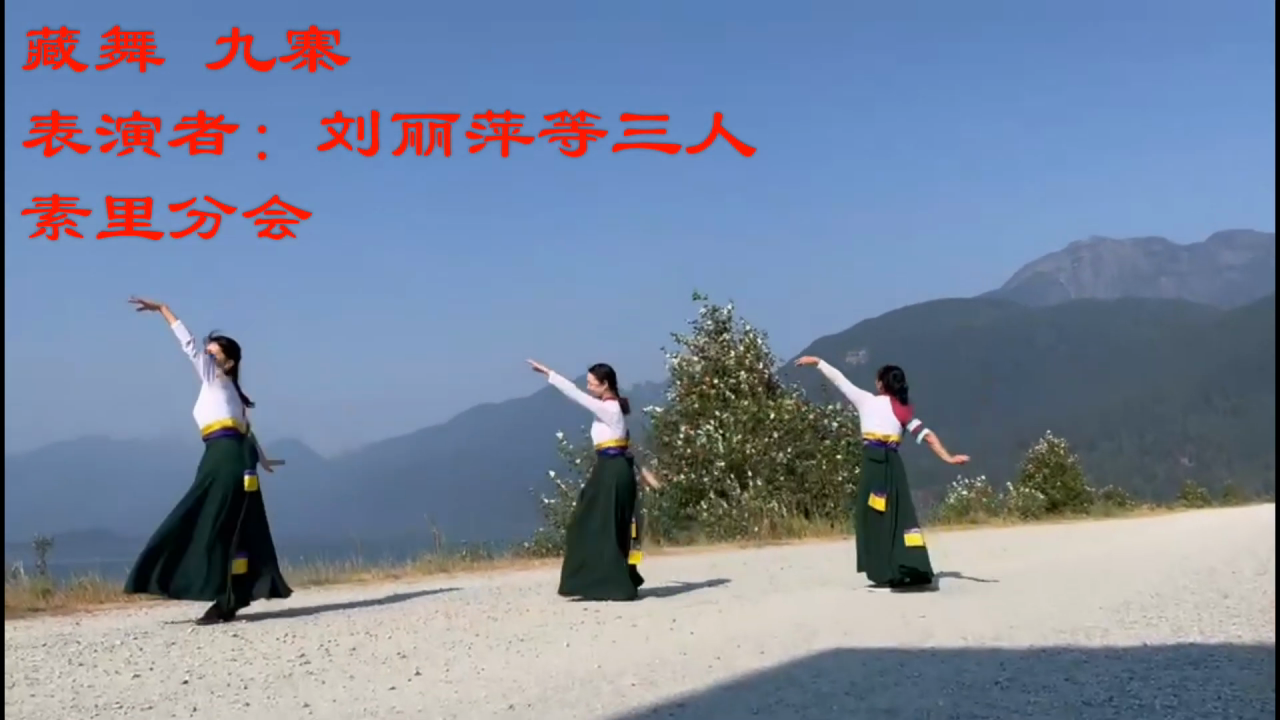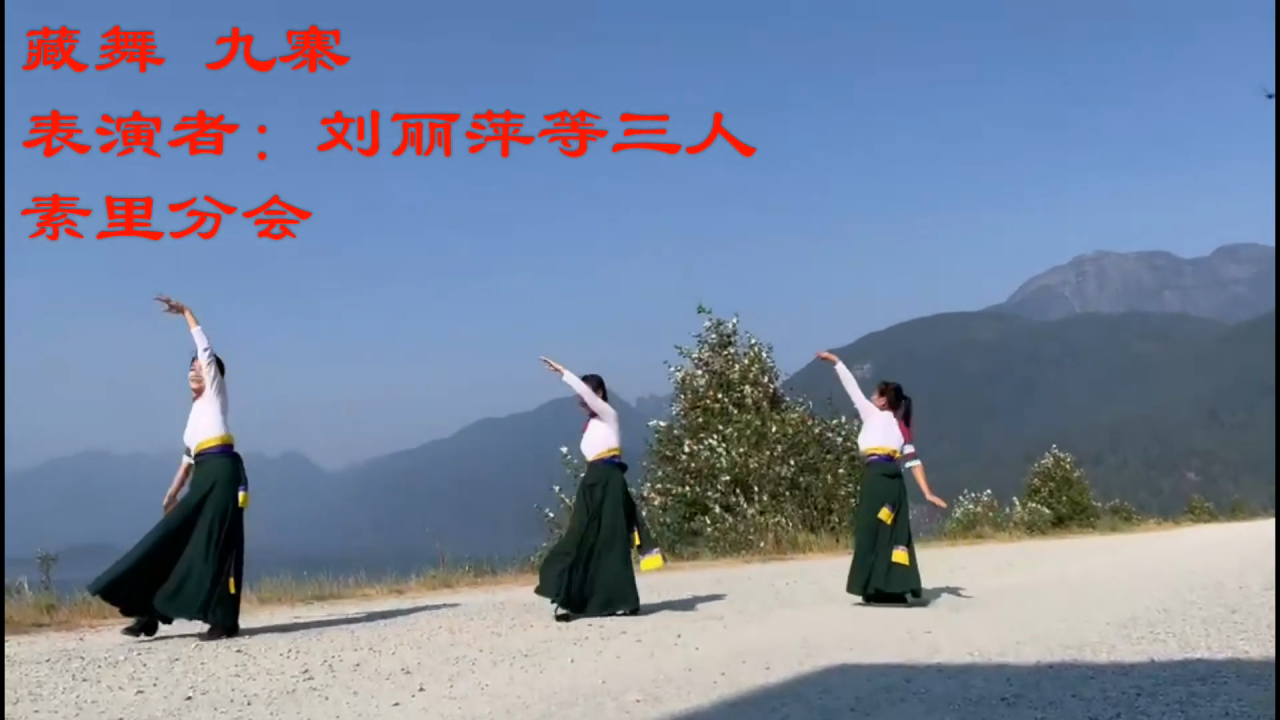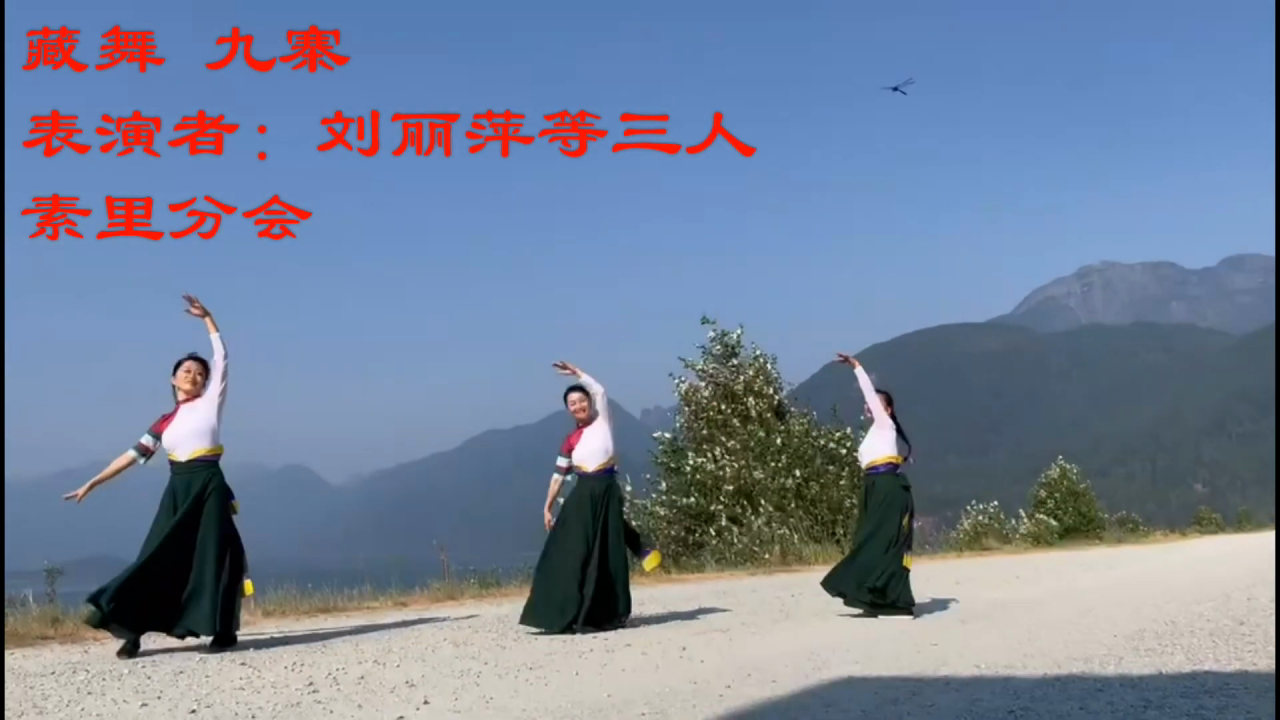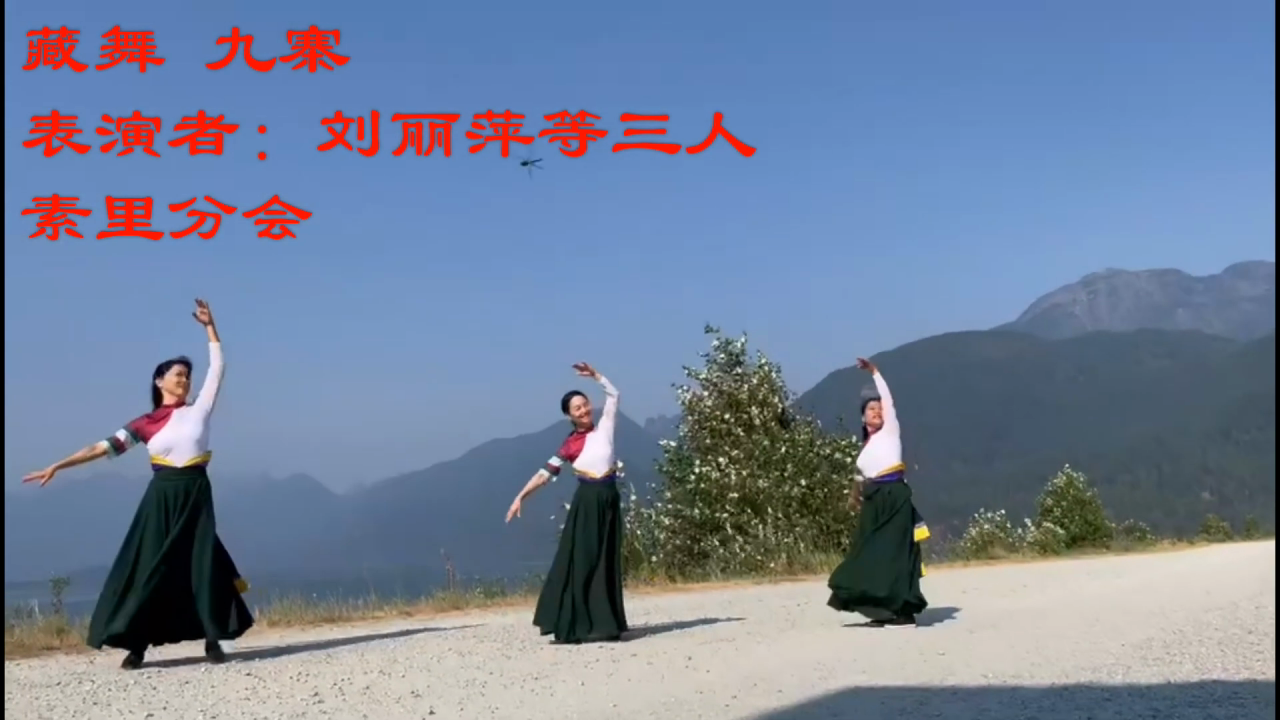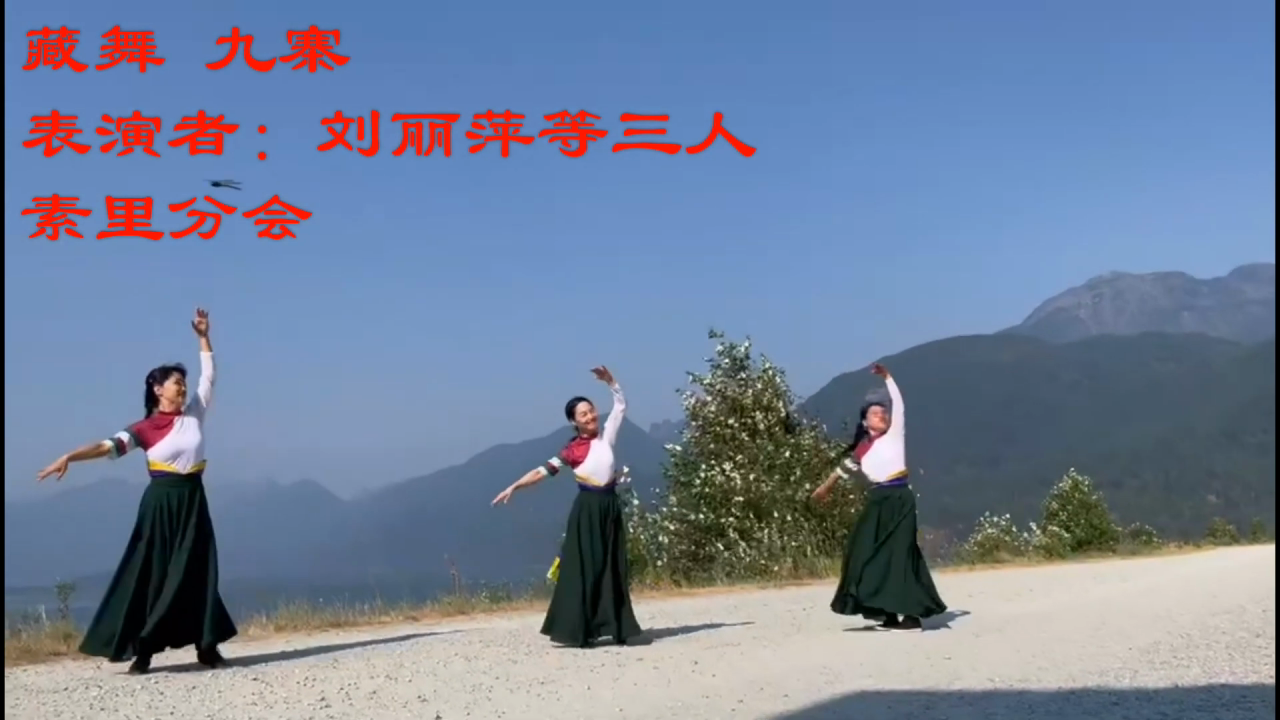
dt=0.2s
person 1, frame 1
left shoulder: (217, 381)
right shoulder: (226, 392)
left elbow: (189, 345)
right elbow: (240, 429)
left wrist: (162, 309)
right wrist: (260, 459)
left hip: (225, 457)
right hip: (231, 459)
left knee: (211, 527)
right knee: (224, 528)
left ankle: (224, 602)
right ankle: (231, 597)
person 1, frame 2
left shoulder: (216, 397)
right shoulder: (199, 411)
left elbow: (206, 351)
right elbow: (189, 458)
left wrist: (186, 313)
right wrist: (171, 495)
left hip: (221, 474)
right hip: (207, 477)
left knee: (211, 546)
right knee: (178, 542)
left ankle: (223, 620)
right ankle: (149, 615)
person 1, frame 3
left shoulder: (210, 403)
right shoulder: (164, 423)
left elbow: (221, 359)
right elbow: (134, 455)
left wrist: (207, 317)
right wrist: (93, 483)
left hip: (208, 485)
right hip: (178, 489)
left knee: (211, 558)
right knee: (160, 557)
left ankle: (223, 632)
right ankle: (131, 629)
person 1, frame 4
left shoulder: (199, 410)
right shoulder: (145, 424)
left elbow: (217, 368)
right elbow: (104, 448)
left wrist: (209, 326)
right wrist: (57, 466)
left hip: (196, 493)
right hip: (162, 496)
left knee: (203, 565)
right knee: (146, 567)
left ankle: (213, 639)
right ankle: (136, 643)
person 1, frame 5
left shoulder: (194, 417)
right shoulder: (144, 429)
left elbow: (208, 376)
right elbow: (107, 447)
left wrist: (204, 337)
right wrist: (68, 457)
left hip: (193, 500)
right hip: (161, 502)
left knee: (198, 571)
right knee: (151, 574)
left ankle: (206, 645)
right ankle: (142, 649)
person 2, frame 1
left shoulder: (607, 408)
right shoulder: (617, 407)
left elbow: (574, 392)
right elbow: (623, 440)
left wrist: (548, 372)
right wrist: (642, 471)
left hip: (612, 470)
right hip: (613, 468)
left knee: (607, 529)
right knee: (589, 526)
left ankle: (621, 587)
person 2, frame 2
left shoulder: (608, 415)
right shoulder: (589, 425)
left elbow: (586, 392)
left wrist: (561, 371)
left hip: (608, 480)
right hip: (591, 482)
left knee: (612, 543)
right knee: (580, 541)
left ankle: (624, 602)
right ankle: (567, 600)
person 2, frame 3
left shoulder: (602, 423)
right shoulder: (572, 439)
left elbow: (600, 392)
right elbow: (558, 475)
left wrist: (578, 374)
right wrist: (548, 507)
left hip: (606, 491)
right hip: (583, 492)
left knee: (608, 555)
right knee: (572, 555)
left ankle: (609, 614)
right ankle: (565, 617)
person 2, frame 4
left shoulder: (604, 428)
right shoulder: (570, 444)
left elbow: (613, 395)
right elbow: (546, 472)
left wrist: (595, 375)
right wrist: (520, 497)
left hip: (609, 498)
right hip: (586, 500)
left knee: (606, 563)
right knee: (578, 562)
left ankle: (606, 625)
right ankle: (570, 626)
person 2, frame 5
left shoulder: (606, 435)
right shoulder: (572, 450)
left elbow: (621, 404)
right elbow: (544, 471)
left wrist: (609, 380)
right wrist: (513, 487)
left hip: (610, 506)
right hip: (587, 508)
left knee: (613, 568)
right knee: (584, 569)
left ankle: (615, 626)
right ankle: (577, 630)
person 3, frame 1
left shoulder: (867, 401)
right shoulder: (904, 411)
left elbow: (841, 381)
right elbow: (925, 434)
left wrist: (817, 361)
right wrist: (948, 457)
left hip: (873, 461)
right hip: (892, 462)
left knee: (875, 518)
right knee: (896, 517)
left ankle: (887, 575)
right ankle: (913, 572)
person 3, frame 2
left shoulder: (873, 415)
right shoulder: (902, 429)
left elbow: (852, 388)
right elbow: (913, 462)
left wrist: (835, 361)
right wrist: (927, 493)
left hip: (877, 476)
right hip: (893, 478)
left knee: (873, 532)
right knee: (891, 532)
left ankle: (881, 589)
right ankle: (892, 589)
person 3, frame 3
left shoulder: (885, 425)
right shoulder: (880, 432)
left elbow: (870, 392)
left wrist: (856, 365)
right wrist: (904, 502)
left hip: (887, 487)
right hip: (877, 489)
left knee: (882, 542)
right knee: (876, 543)
left ankle: (896, 602)
right ankle: (888, 601)
person 3, frame 4
left shoulder: (890, 431)
right shoulder: (866, 445)
left elbow: (888, 400)
left wrist: (874, 372)
right wrist: (856, 495)
left hip: (895, 495)
right hip: (874, 498)
left knee: (894, 552)
right knee: (871, 551)
left ankle: (904, 612)
right ankle: (884, 610)
person 3, frame 5
left shoulder: (894, 436)
right shoulder: (861, 449)
left elbow: (898, 405)
right elbow: (843, 469)
left wrist: (887, 377)
right wrist: (825, 487)
left hip: (899, 499)
right hip: (877, 502)
left knee: (898, 555)
right knee: (872, 556)
left ankle: (911, 615)
right ankle: (889, 612)
